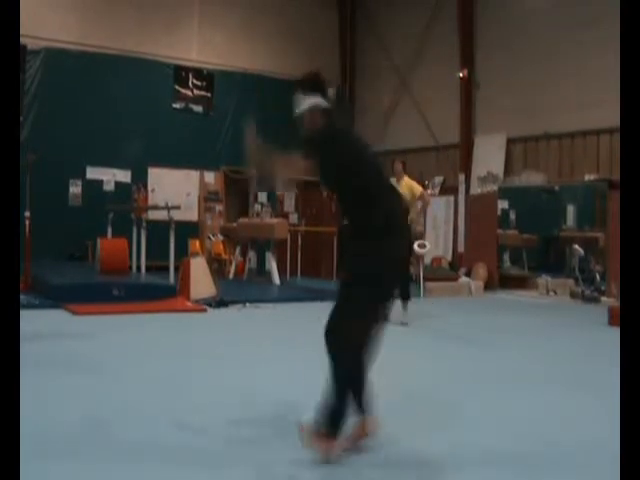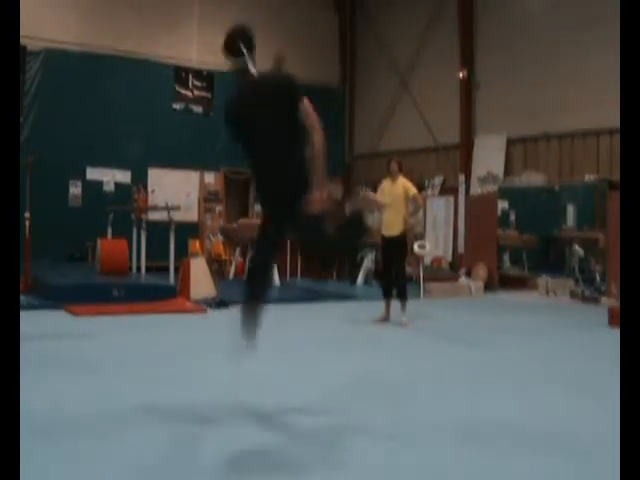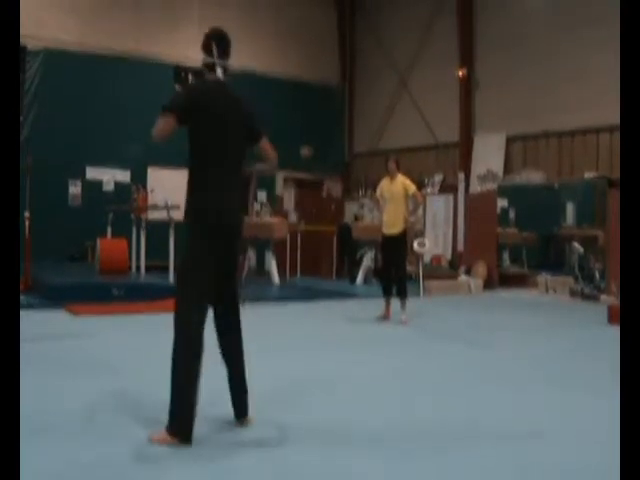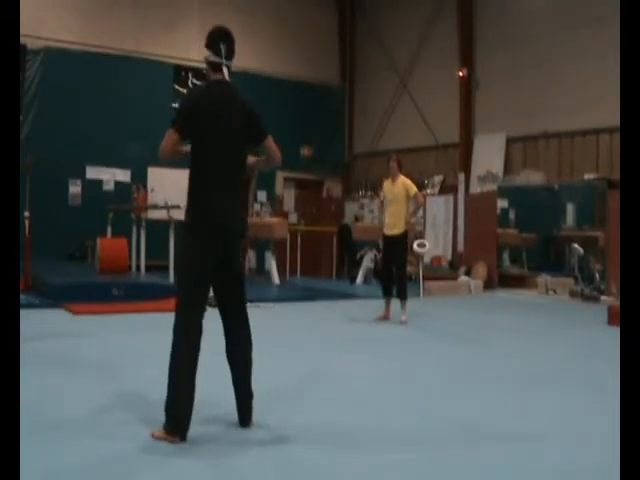
dt=0.7s
person 1, frame 1
left shoulder: (325, 137)
right shoulder: (337, 136)
left elbow: (291, 170)
left wrist: (257, 153)
left hip: (379, 245)
right hip: (384, 240)
left knee: (345, 333)
right knee: (344, 333)
left ankle: (329, 431)
right ankle: (361, 416)
person 1, frame 2
left shoulder: (235, 104)
right shoulder: (283, 83)
right elbow: (314, 129)
right wrist: (318, 185)
left hip: (274, 190)
right hip: (296, 187)
person 1, frame 3
left shoulder: (192, 95)
right shoulder: (239, 108)
left elbow: (158, 134)
right elbow: (271, 159)
left wrist: (181, 119)
right wrist: (256, 165)
left hip: (201, 218)
right hip: (231, 220)
left knee: (189, 315)
right knee: (227, 313)
left ankle: (179, 426)
right ankle: (240, 410)
person 1, frame 4
left shoulder: (196, 99)
right shoulder: (244, 106)
left elbow: (166, 151)
right elbow: (275, 157)
left hip: (202, 221)
right hip: (234, 222)
left knee: (188, 317)
right knee: (235, 314)
left ankle: (176, 423)
right ankle: (245, 410)
person 2, frame 1
left shoulder: (410, 183)
right shoulder: (389, 183)
left elbow: (426, 200)
left wrist: (416, 217)
left knee: (404, 272)
left ankle: (405, 312)
person 2, frame 2
left shoulder: (405, 183)
right shoulder: (383, 184)
left elbow: (419, 201)
left wrist: (409, 216)
left hip: (399, 233)
right hip: (385, 232)
left knee: (399, 272)
right knee: (385, 272)
left ankle: (403, 313)
right ankle: (386, 312)
person 2, frame 3
left shoulder: (404, 182)
right shoulder: (383, 183)
left elbow: (419, 199)
left wrist: (409, 215)
left hip: (399, 231)
right hip: (386, 231)
left knee: (400, 270)
right knee: (385, 271)
left ankle: (403, 311)
right ankle: (387, 310)
person 2, frame 4
left shoulder: (405, 182)
right shoulder: (385, 184)
left elbow: (420, 201)
left wrist: (410, 216)
right wrist: (382, 219)
left hip: (400, 232)
right hip: (387, 232)
left knee: (400, 272)
right knee: (385, 271)
left ankle: (403, 311)
right ankle: (386, 310)
